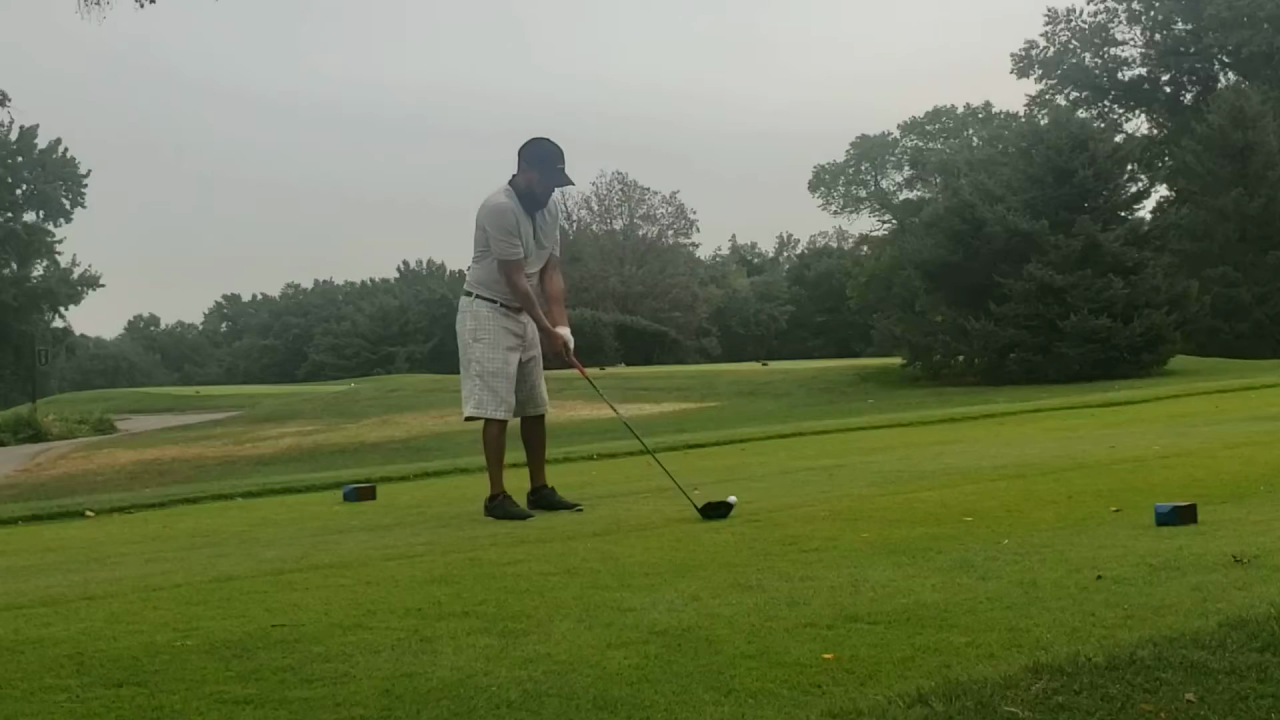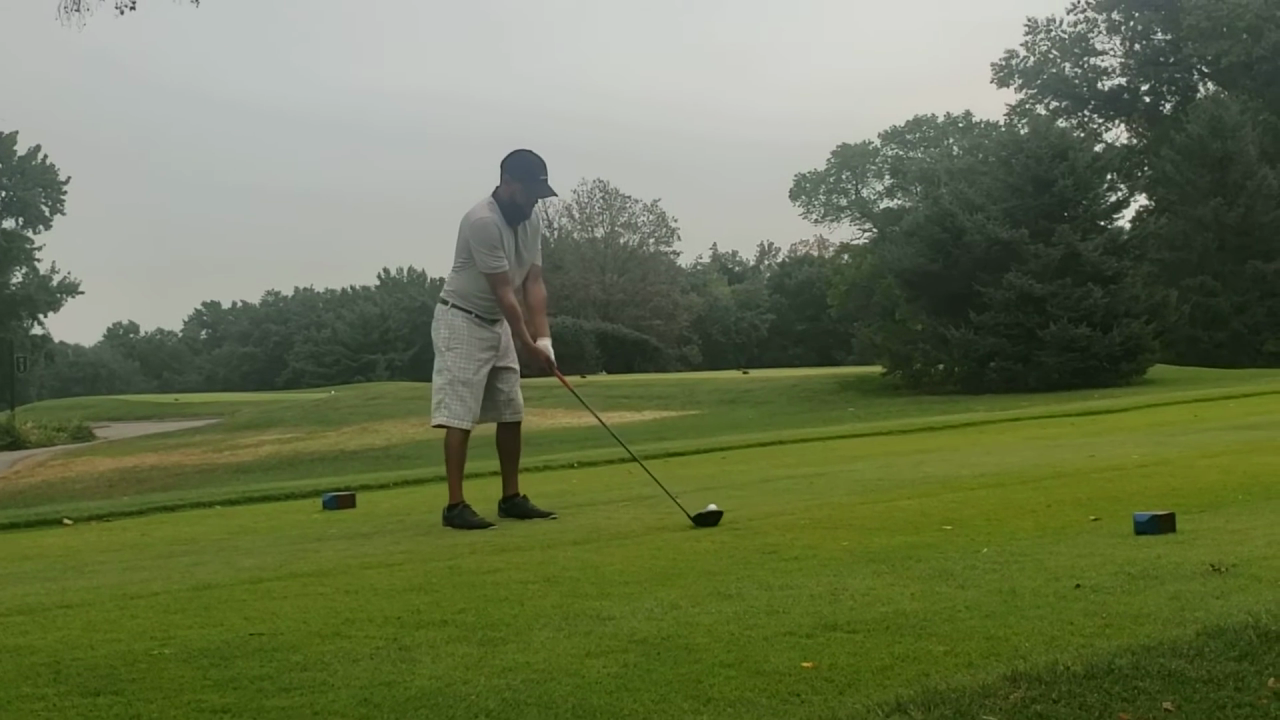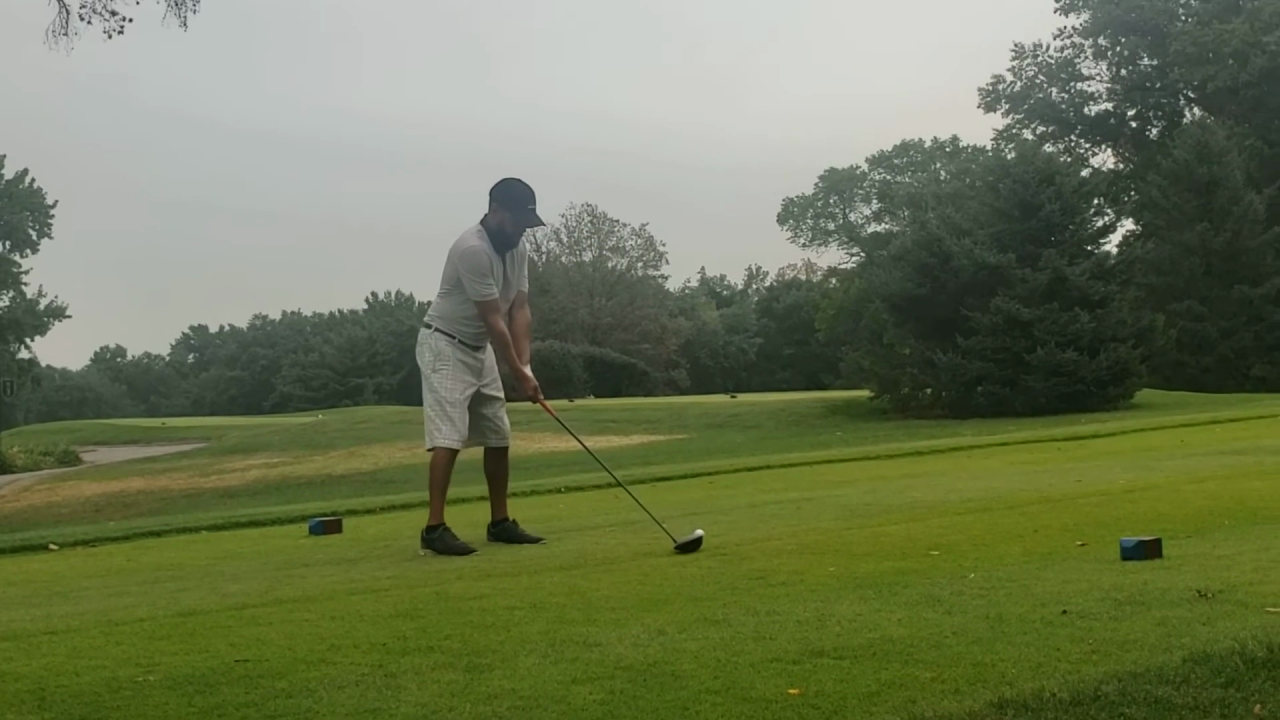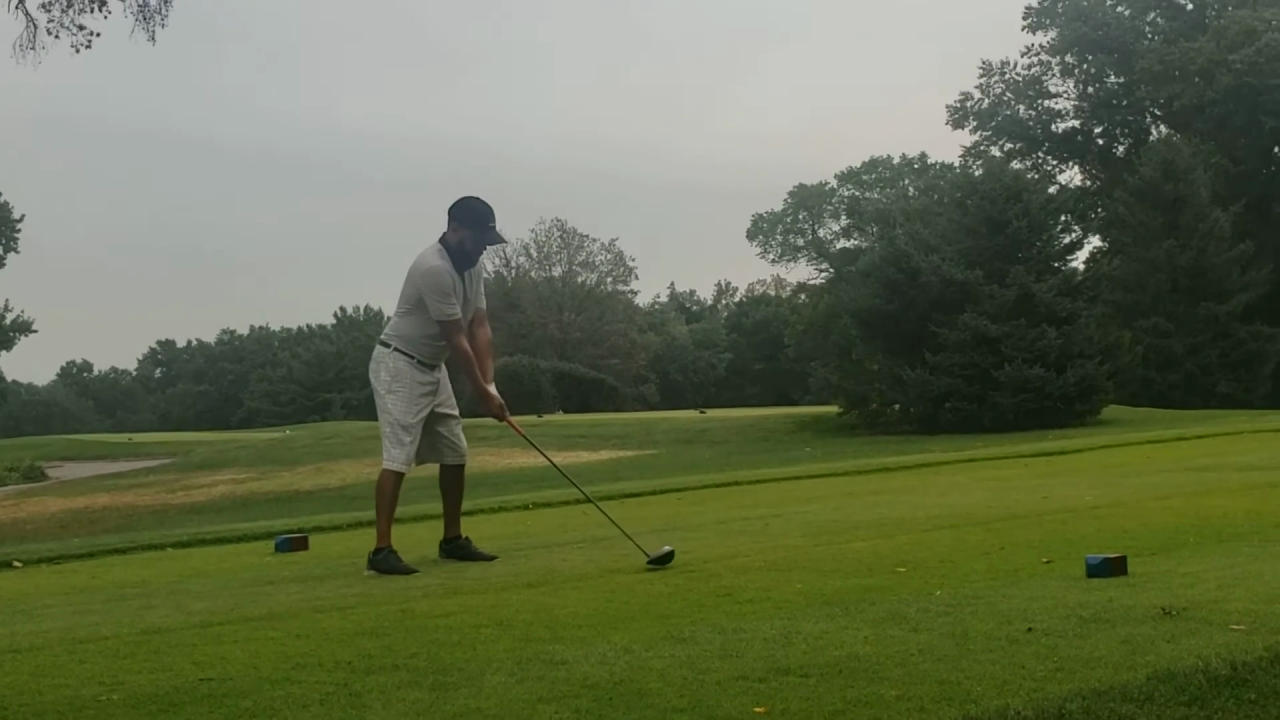
dt=1s
person 1, frame 1
left shoulder: (549, 210)
right shoulder: (499, 208)
left elbow: (550, 272)
right elbow: (515, 279)
left wrist: (561, 326)
right wrist: (546, 330)
left hip: (521, 314)
right hip: (487, 311)
left knee: (534, 406)
right knee: (498, 405)
left ankle: (539, 489)
right ankle: (496, 495)
person 1, frame 2
left shoulder: (530, 221)
right shoulder: (482, 222)
left elbow: (533, 283)
right elbow: (503, 292)
left wrist: (543, 338)
right wrist: (528, 345)
left hip: (496, 325)
right hip: (461, 322)
left knee: (510, 412)
right knee: (462, 414)
left ankle: (511, 498)
right ankle: (455, 505)
person 1, frame 3
left shoulder: (518, 249)
right shoulder: (472, 249)
left elbow: (520, 310)
right elbow: (494, 319)
left wrist: (526, 366)
right wrist: (519, 375)
left hip: (479, 349)
right hip: (445, 346)
left knee: (497, 436)
right knee: (450, 436)
left ankle: (500, 522)
right ankle: (434, 528)
person 1, frame 4
left shoulder: (472, 267)
right shoulder: (434, 268)
left elbow: (479, 328)
right elbow: (457, 339)
left wrist: (490, 384)
right wrist: (483, 394)
left hip: (431, 367)
right hip: (399, 365)
left knee: (454, 453)
right knee: (398, 457)
left ankle: (453, 539)
right ankle: (381, 550)
